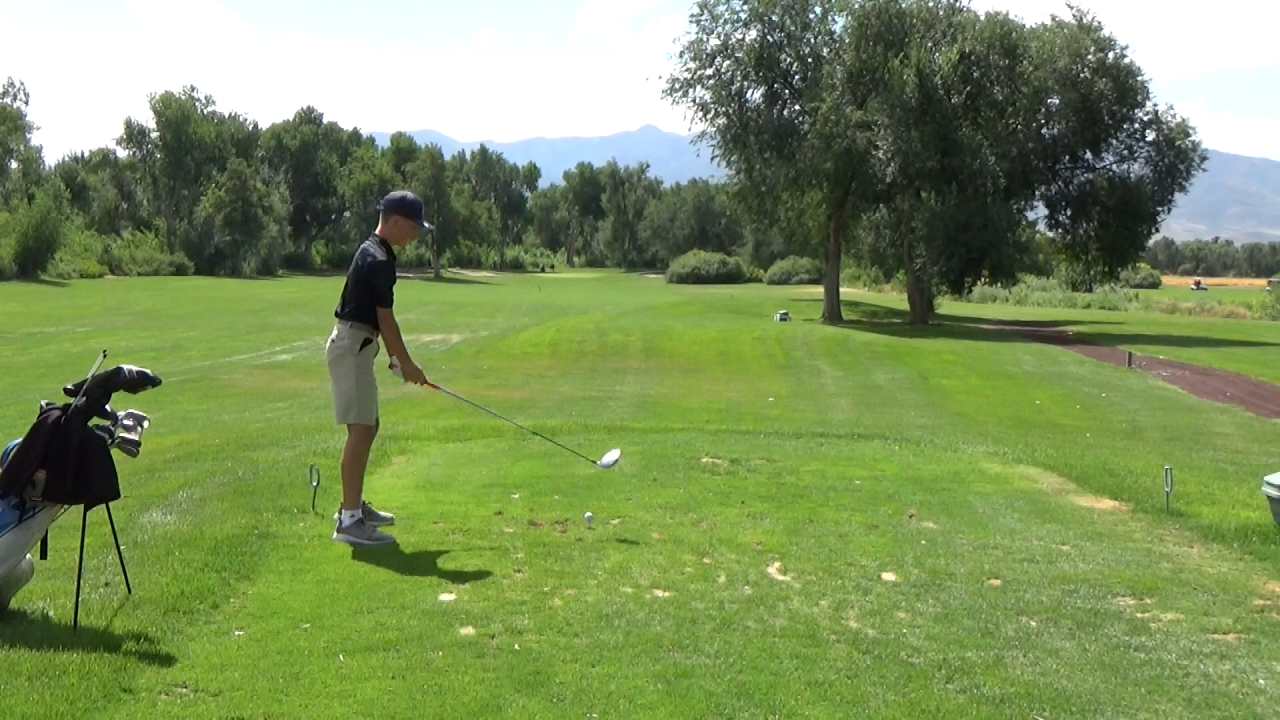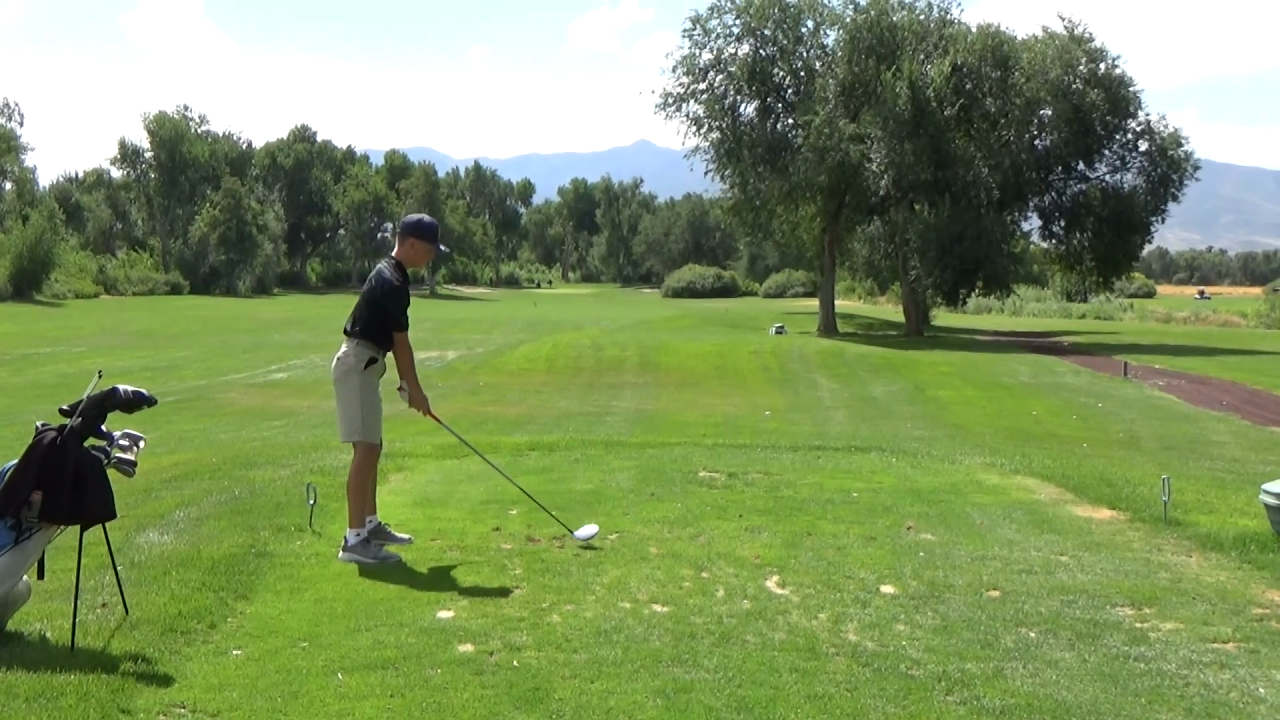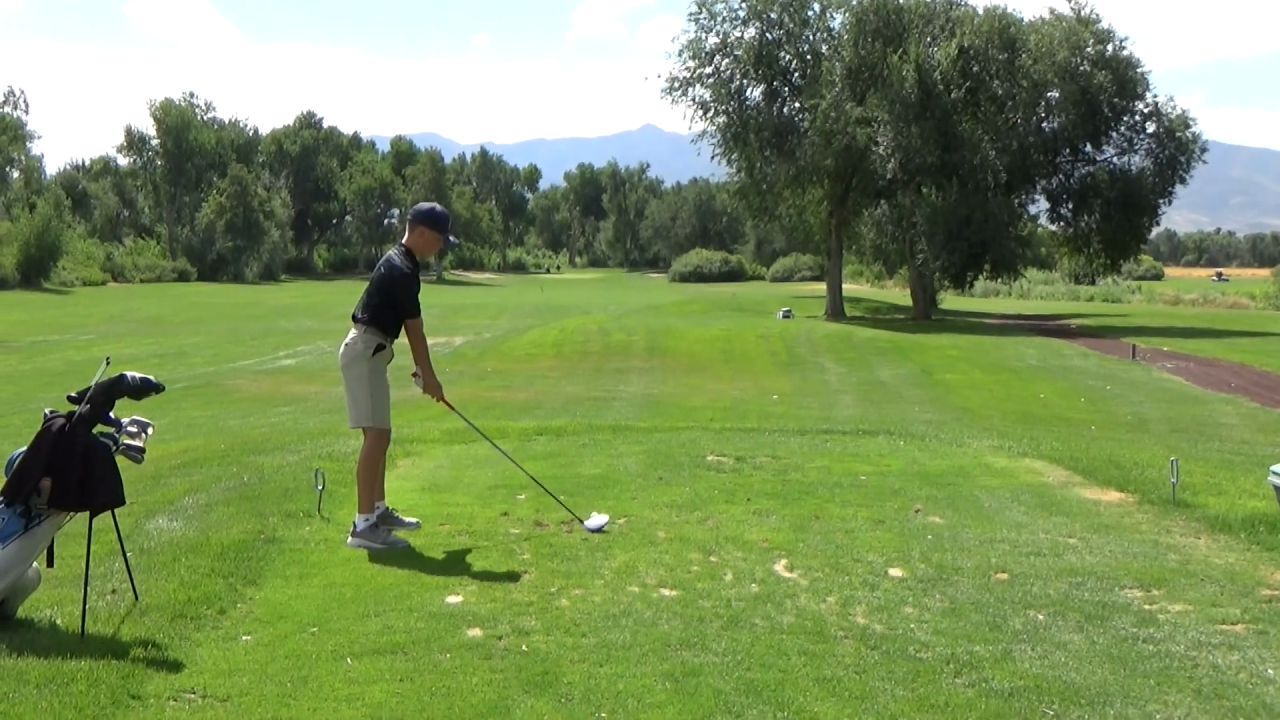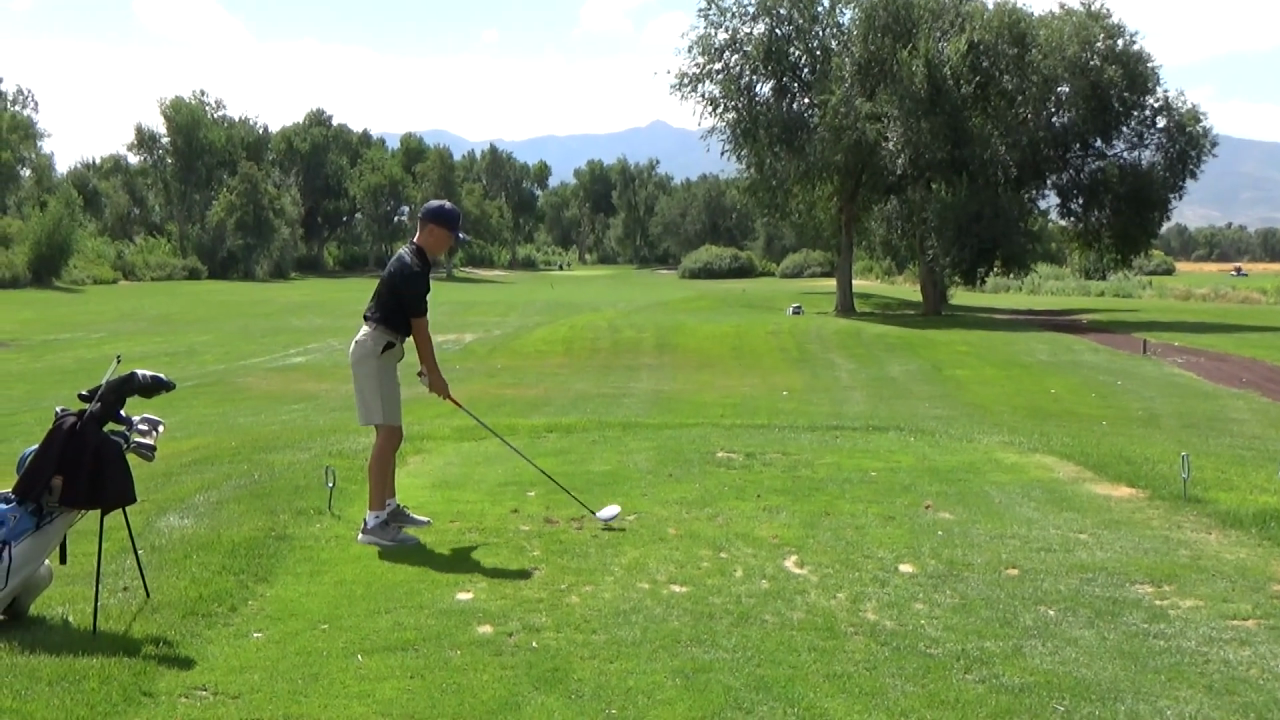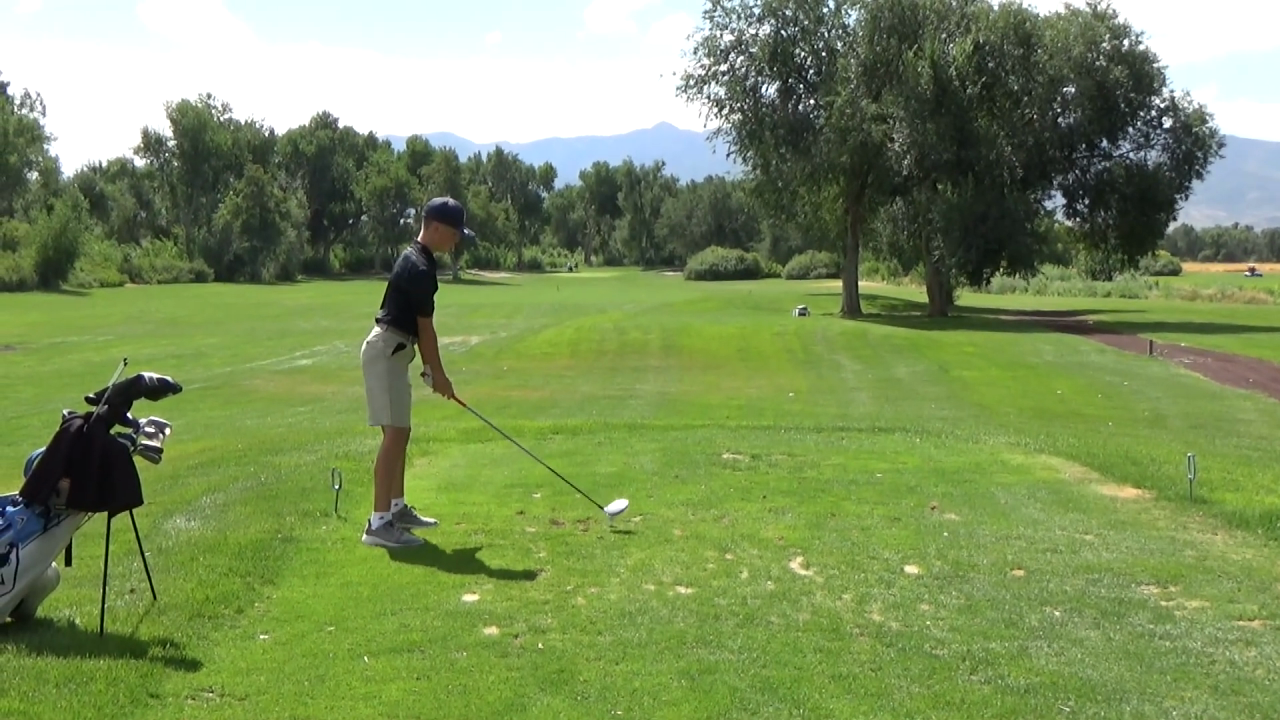
dt=1s
person 1, frame 1
left shoulder: (372, 252)
right shoulder: (379, 260)
right elbow: (386, 319)
left wrist: (396, 358)
right wrist: (407, 363)
left hip: (355, 345)
right hip: (353, 347)
left knee: (369, 426)
right knee: (360, 431)
left ankle: (353, 506)
right ankle: (349, 520)
person 1, frame 2
left shoulder: (389, 274)
right shoulder: (392, 284)
left elbow: (394, 339)
right elbow: (401, 342)
left wrist: (406, 382)
right wrist: (416, 389)
left hip: (363, 365)
right hip: (357, 366)
left knee: (370, 449)
right knee: (366, 451)
left ankle: (370, 524)
right ankle: (354, 539)
person 1, frame 3
left shoulder: (404, 263)
right shoulder: (401, 270)
left elbow: (413, 321)
right elbow: (413, 328)
left wrist: (421, 368)
right wrist: (429, 374)
left hip: (373, 351)
right hip: (365, 352)
left knee: (380, 434)
right knee: (376, 436)
left ankle: (378, 510)
right ankle: (363, 526)
person 1, frame 4
left shoulder: (415, 261)
right shoulder: (411, 269)
left elbow: (417, 325)
right elbow: (420, 328)
left wrist: (426, 367)
right wrist: (434, 374)
left hip: (382, 349)
right hip: (375, 350)
left knee: (390, 433)
right knee: (388, 433)
left ankle: (389, 508)
right ankle: (374, 522)
person 1, frame 5
left shoulder: (415, 259)
right shoulder: (420, 268)
left elbow: (418, 325)
right elbow: (425, 326)
left wrist: (429, 366)
right wrist: (438, 373)
left hip: (392, 351)
right hip: (387, 351)
left knee: (399, 433)
right knee: (395, 434)
left ankle: (396, 508)
right ankle: (378, 523)
